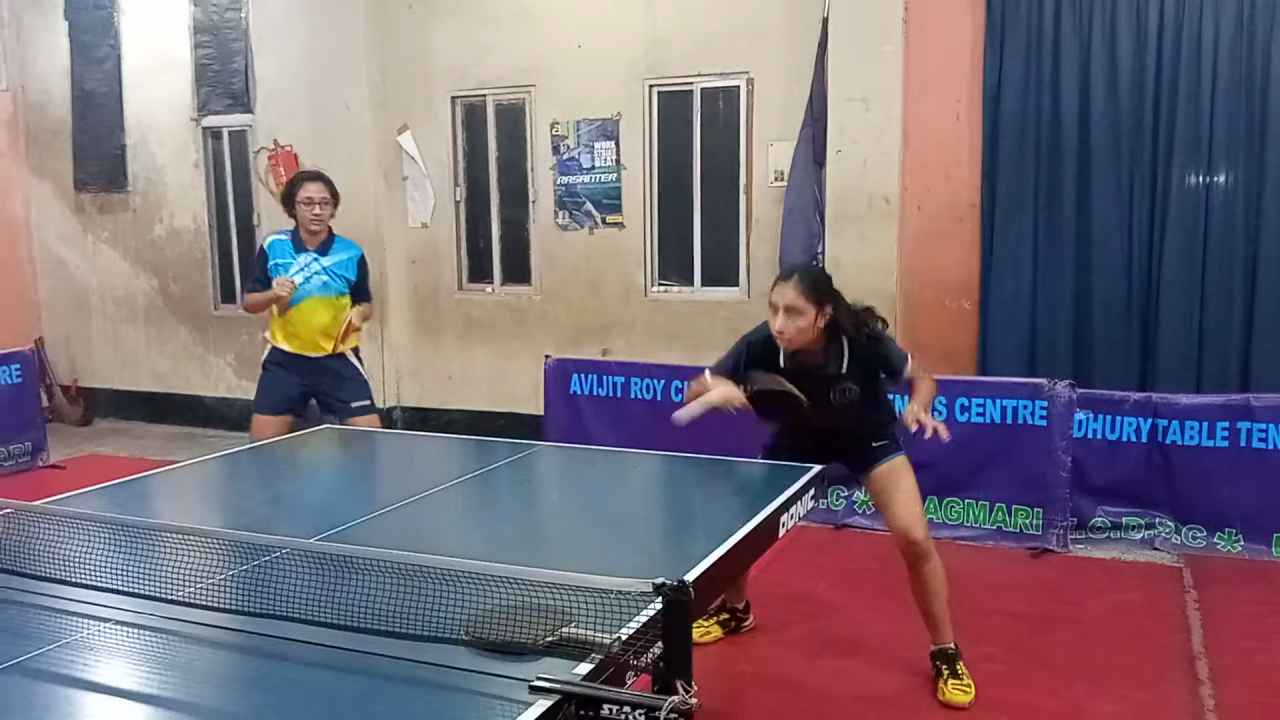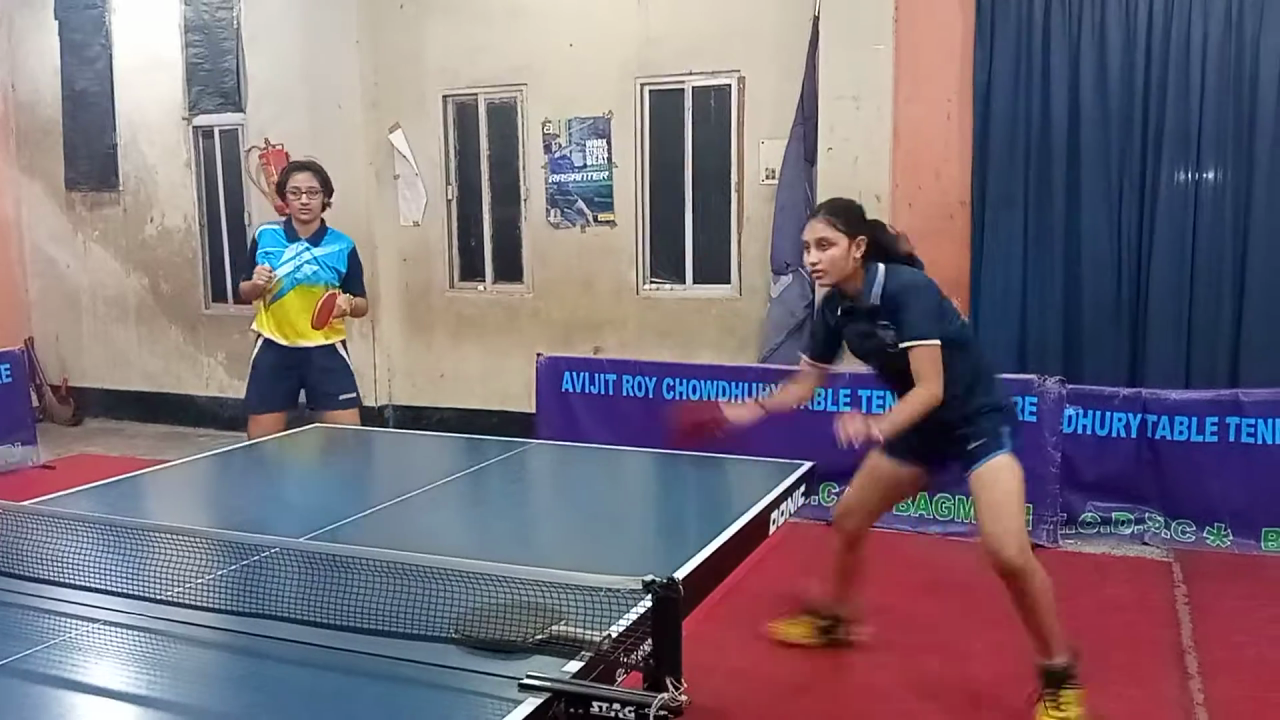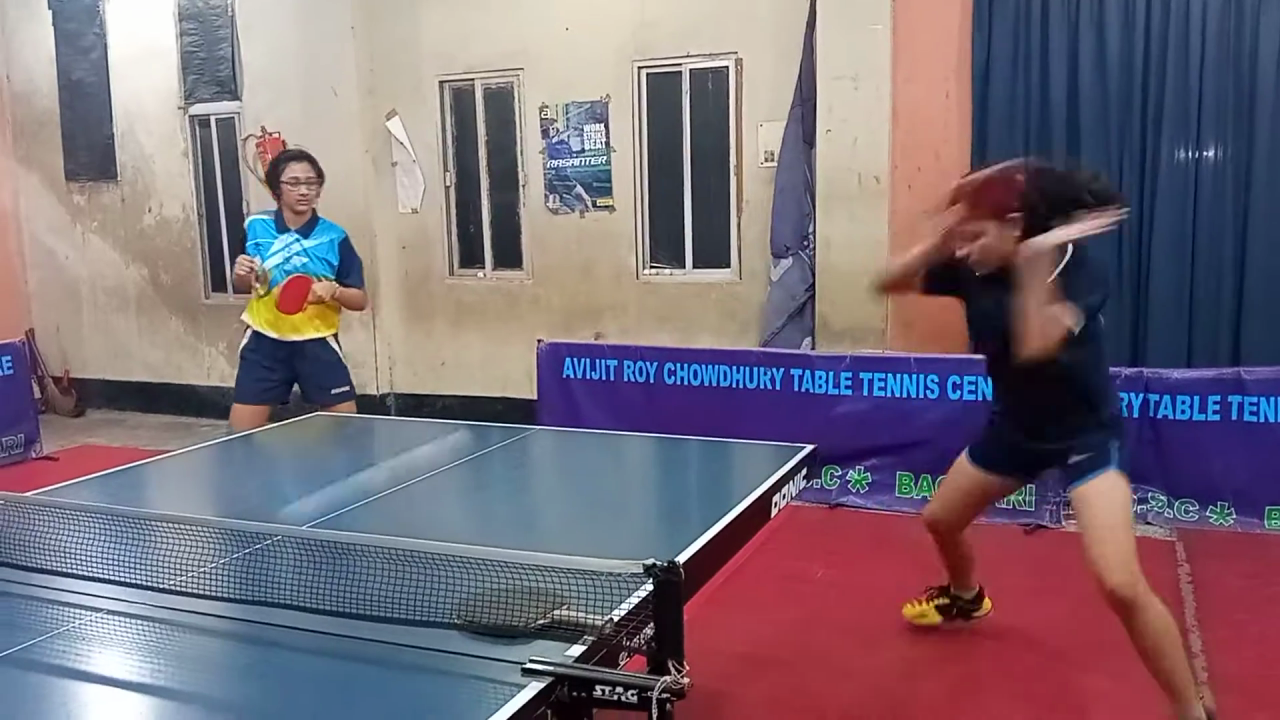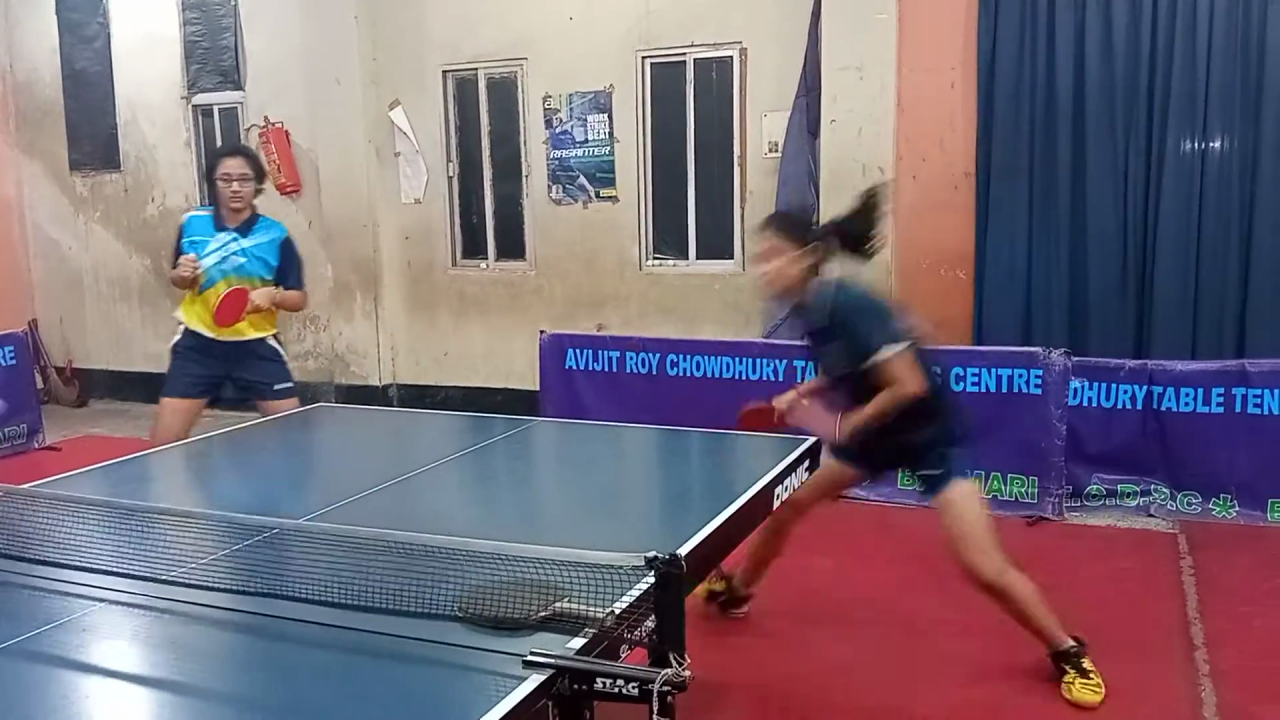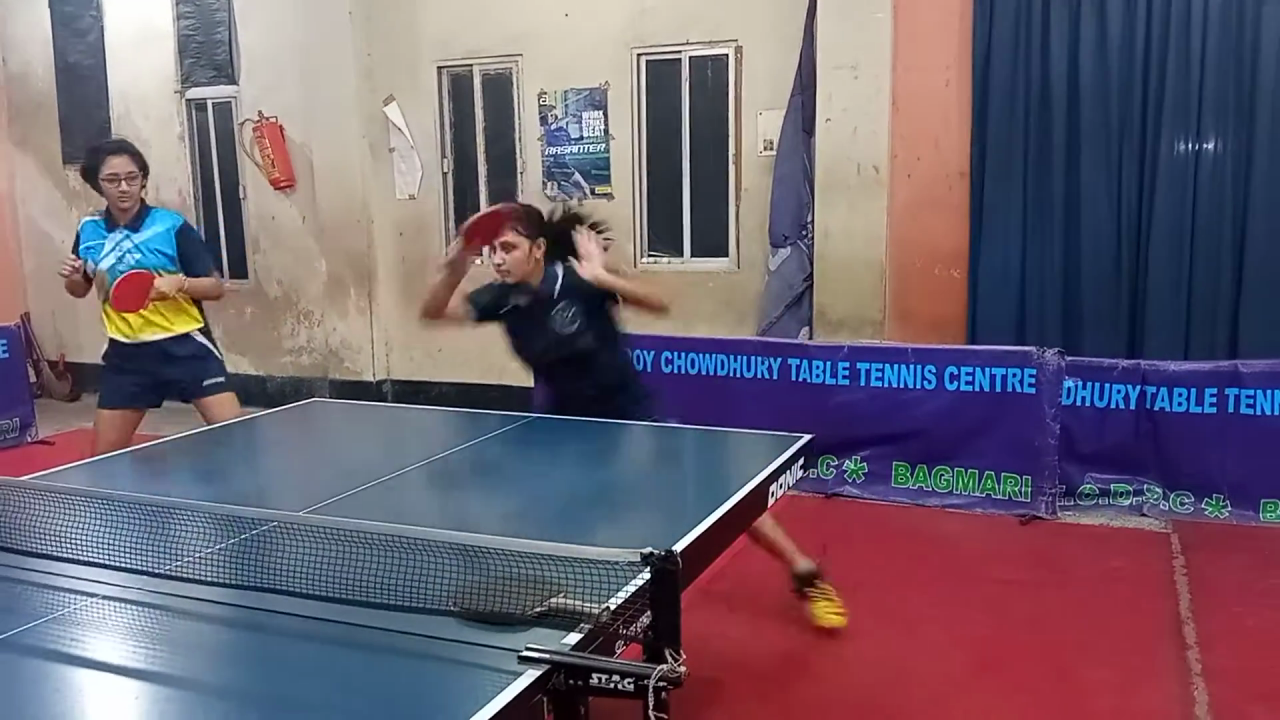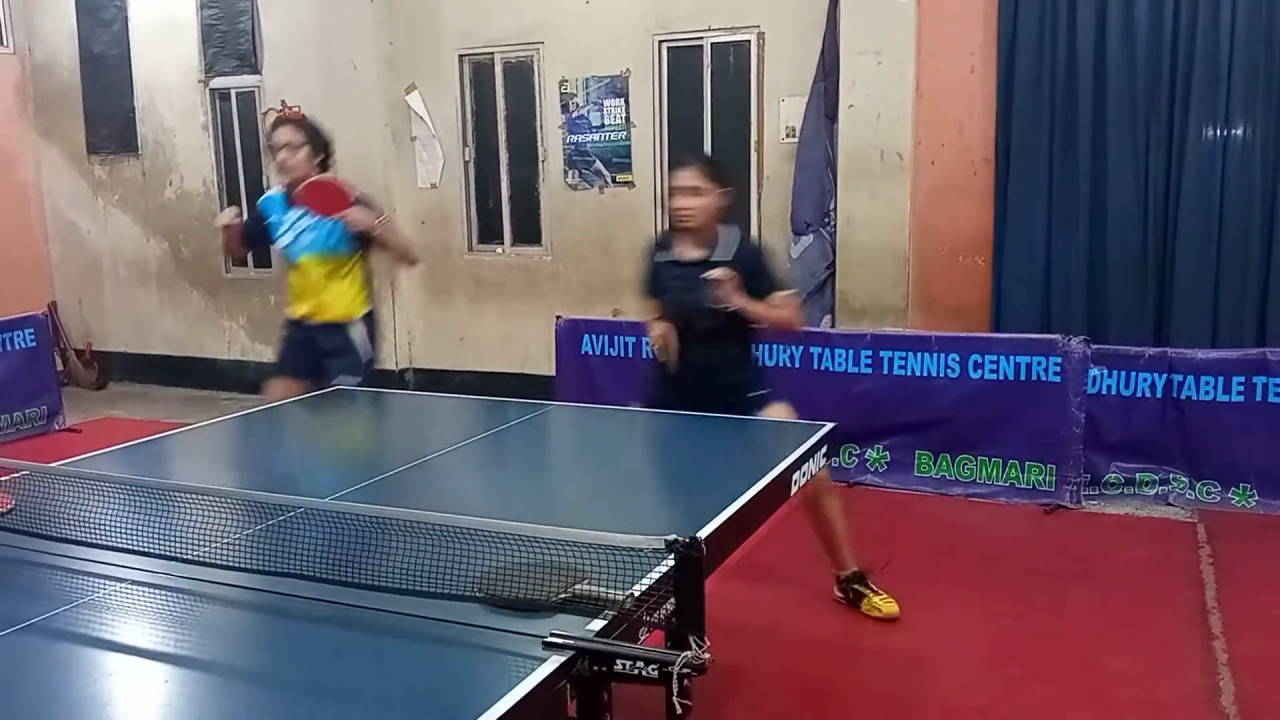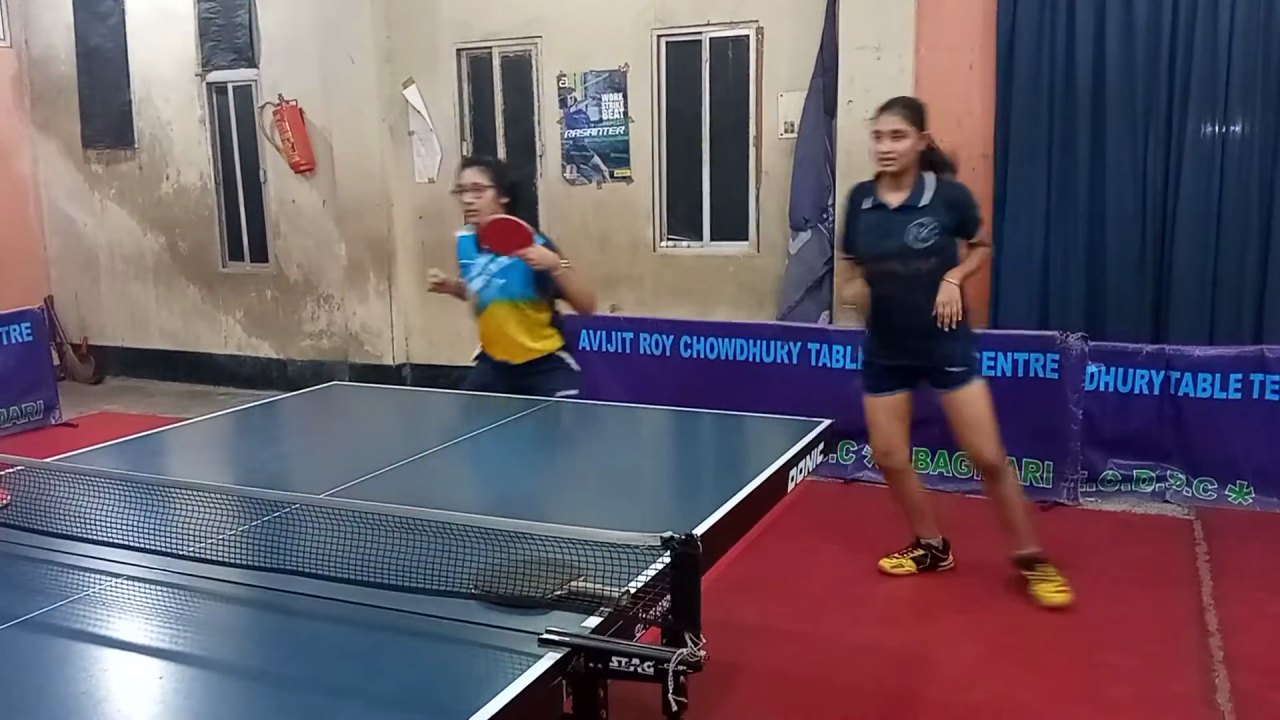
dt=0.5s
person 1, frame 1
left shoulder: (866, 342)
right shoulder: (760, 345)
left elbow: (922, 379)
right elbow: (695, 390)
left wrist: (918, 407)
right wrist: (716, 390)
left hip: (870, 440)
right hip: (797, 440)
left knee: (914, 539)
left ankle: (945, 654)
right ankle: (734, 609)
person 1, frame 2
left shoulder: (908, 289)
right shoulder: (835, 307)
left elbow: (931, 389)
right elbow: (808, 381)
left wrist: (877, 430)
right wrist: (751, 408)
left hip: (978, 421)
right hip: (914, 425)
left knee: (1009, 555)
right knee: (849, 519)
left ankle: (1058, 673)
right ankle: (837, 618)
person 1, frame 3
left shoulder: (1079, 269)
right shoulder: (973, 270)
left elbow: (1036, 345)
right elbow: (888, 282)
left wrist: (1038, 257)
right wrist: (941, 240)
left hip: (1083, 437)
right hip: (1013, 428)
left knee: (1120, 587)
right knee: (939, 520)
right ankle: (965, 597)
person 1, frame 4
left shoulder: (844, 305)
right shoulder: (813, 311)
left elbow: (910, 384)
left wrist: (852, 424)
right wrist: (797, 396)
left hip: (928, 437)
right hip: (867, 432)
left knee: (984, 571)
right knee: (784, 505)
left ankle: (1067, 653)
right ankle: (732, 589)
person 1, frame 5
left shoulder: (580, 284)
right shoulder: (502, 297)
left elbow: (658, 304)
right elbow: (435, 312)
left wrist: (602, 278)
right wrist: (453, 266)
left hip: (627, 409)
right hip: (566, 416)
left ankle: (806, 574)
person 1, frame 6
left shoulder: (747, 253)
right shoulder: (662, 253)
left elbow: (787, 320)
left wrist: (738, 302)
right wrist: (657, 328)
left hip: (743, 386)
right hip: (680, 387)
left knee: (815, 478)
left ankle: (849, 577)
person 1, frame 7
left shoulder: (949, 196)
right shoulder: (859, 201)
left elbow: (980, 249)
left wrist: (954, 280)
right wrist: (855, 286)
left hip: (947, 344)
right hip: (885, 349)
left knee: (988, 458)
right knee: (890, 460)
left ankle: (1030, 557)
right ankle: (931, 545)
person 2, frame 1
left shoulder: (351, 253)
right shoulder: (273, 247)
left elbow: (365, 304)
right elbow: (249, 303)
left wrist: (358, 314)
right wrist: (272, 295)
left hip: (338, 361)
right hip: (286, 360)
person 2, frame 2
left shoulder: (342, 246)
right shoulder: (265, 236)
left elbow: (363, 306)
right elbow: (245, 293)
left wrist: (349, 302)
right wrist: (255, 284)
left hip: (326, 352)
right hip: (275, 351)
person 2, frame 3
left shoulder: (334, 237)
right shoulder: (255, 227)
left elbow: (360, 300)
right elbow: (240, 286)
left wrist: (333, 290)
right wrist: (241, 275)
left hip: (317, 345)
right hip: (265, 344)
person 2, frame 4
left shoulder: (275, 236)
right shoulder: (193, 224)
left elbow: (299, 298)
right elbow: (174, 280)
left wrist: (273, 297)
right wrist: (182, 275)
left hip: (255, 346)
right hip: (198, 343)
right knee: (165, 440)
person 2, frame 5
left shoulder: (172, 226)
right shoulder: (88, 230)
left elbow: (215, 287)
right elbow: (80, 290)
left wrist: (179, 283)
right wrist: (71, 277)
left hip: (183, 345)
right hip: (127, 351)
right knee: (103, 452)
person 2, frame 6
right shoulder: (270, 205)
left elbow: (409, 257)
right elbow: (238, 252)
left wrist: (375, 224)
right wrist: (229, 229)
left hip: (346, 327)
right hip: (301, 327)
person 2, frame 7
left shoulder: (532, 247)
right shoulder: (464, 241)
left elbow: (587, 306)
left wrist: (557, 266)
right wrist: (449, 286)
left hip: (546, 362)
right hip: (495, 361)
